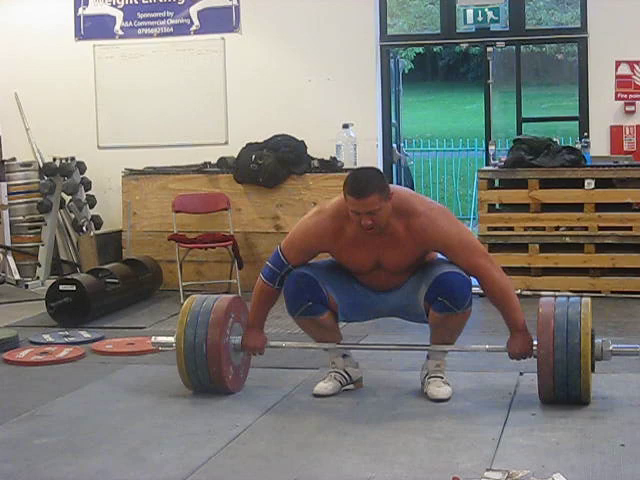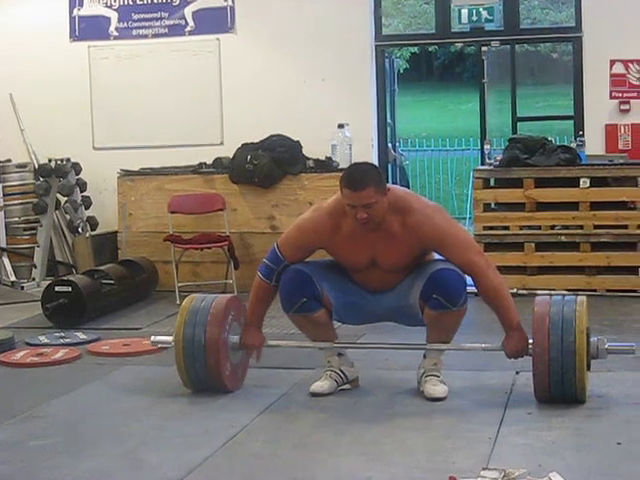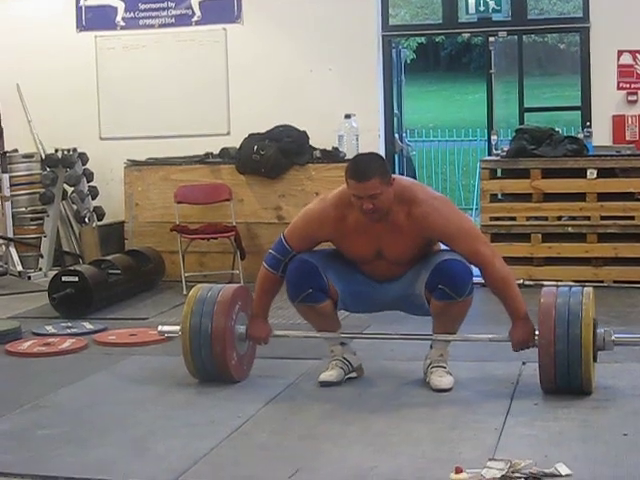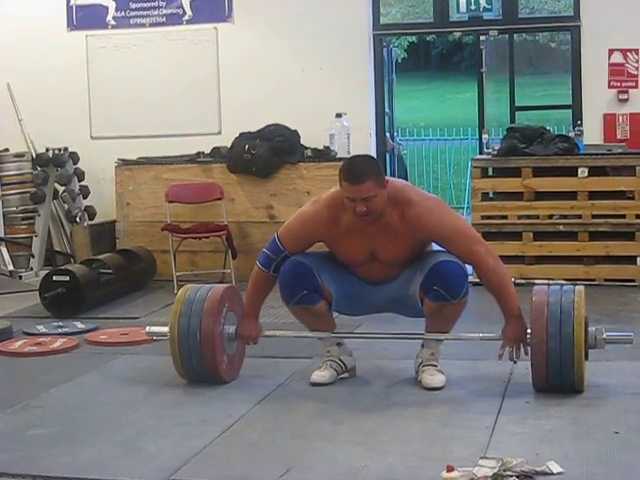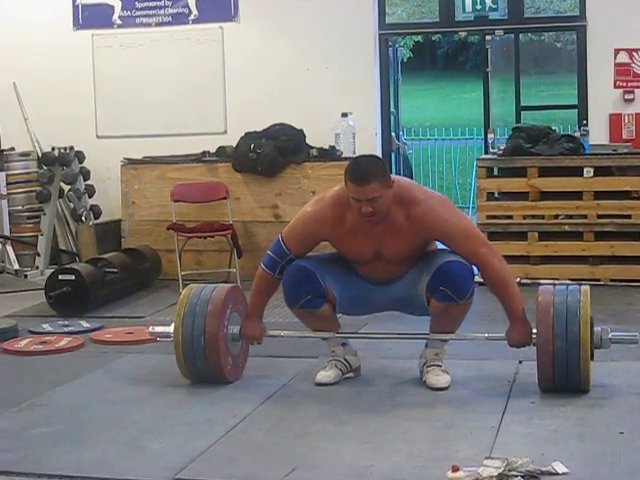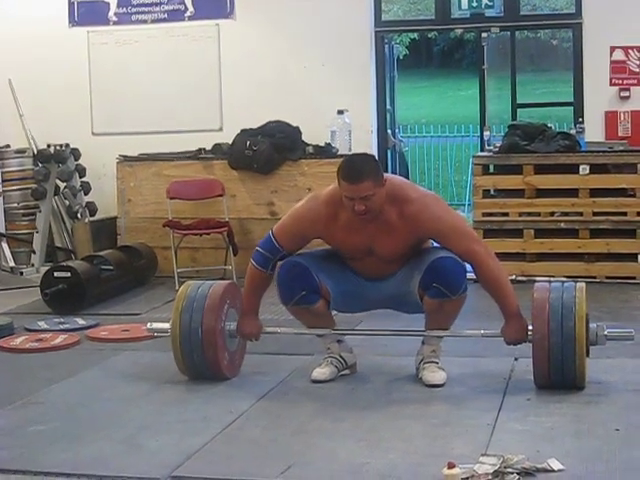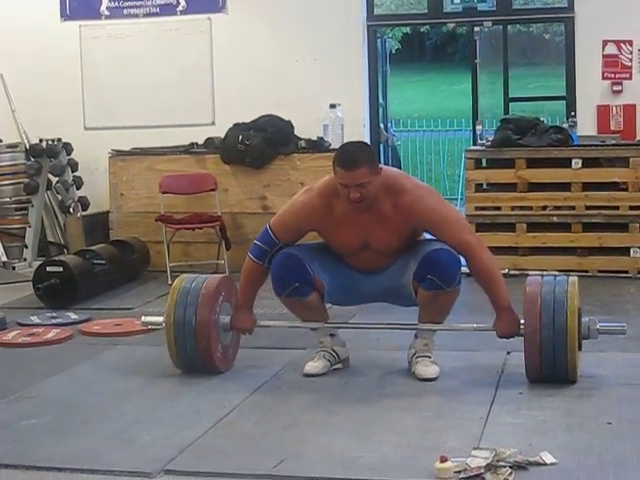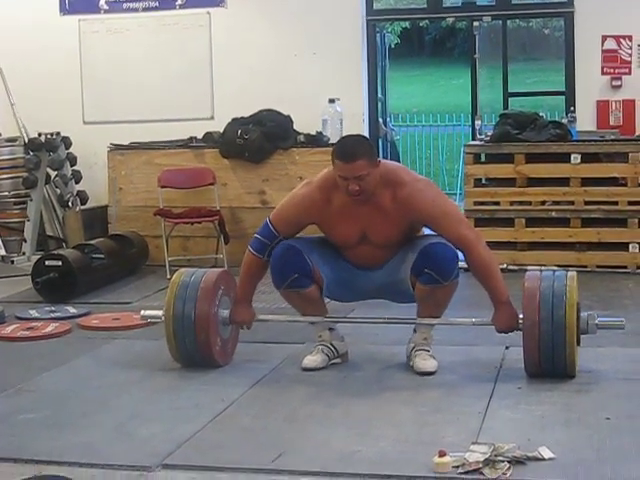
dt=0.5s
person 1, frame 1
left shoulder: (425, 218)
right shoulder: (324, 222)
left elbow: (486, 268)
right elbow: (275, 268)
left wrist: (518, 331)
right wrist: (254, 327)
left hip: (415, 288)
right hip: (358, 290)
left knee: (454, 284)
right knee: (298, 286)
left ankle: (435, 367)
right ankle: (343, 365)
person 1, frame 2
left shoulder: (420, 216)
right shoulder: (322, 220)
left elbow: (481, 267)
right elbow: (272, 266)
left wrist: (513, 330)
right wrist: (253, 326)
left hip: (410, 293)
right hip: (355, 293)
left knee: (449, 281)
right knee: (293, 283)
left ankle: (431, 366)
right ankle: (338, 364)
person 1, frame 3
left shoulder: (426, 208)
right shoulder: (327, 212)
left elbow: (487, 258)
right elbow: (277, 257)
left wrist: (520, 320)
right wrist: (258, 317)
left hip: (417, 282)
right hip: (359, 283)
left knee: (454, 271)
right knee: (299, 273)
left ankle: (437, 357)
right ankle: (342, 354)
person 1, frame 4
left shoulder: (419, 209)
right shoulder: (321, 213)
left elbow: (483, 256)
right elbow: (271, 256)
left wrist: (514, 319)
right wrist: (249, 317)
left hip: (409, 285)
right hip: (353, 285)
left knee: (451, 274)
right knee: (293, 274)
left ankle: (429, 355)
right ankle: (337, 354)
person 1, frame 5
left shoulder: (425, 208)
right shoulder: (325, 211)
left elbow: (487, 257)
right elbow: (276, 258)
left wrist: (518, 320)
right wrist: (253, 317)
left hip: (414, 282)
right hip: (356, 283)
left knee: (457, 274)
right knee: (297, 280)
left ankle: (433, 355)
right ankle: (341, 354)
person 1, frame 6
left shoulder: (417, 206)
right shoulder: (319, 209)
left elbow: (480, 255)
right elbow: (266, 252)
left wrist: (513, 317)
right wrist: (249, 314)
left hip: (408, 280)
right hip: (351, 280)
left knee: (449, 270)
right knee: (291, 275)
left ankle: (429, 353)
right ankle: (338, 351)
person 1, frame 7
left shoulder: (412, 197)
right shoulder: (314, 202)
left elbow: (473, 248)
right elbow: (263, 248)
left wrist: (504, 311)
right wrist: (243, 308)
left hip: (403, 274)
right hip: (345, 275)
left knee: (444, 262)
right knee: (285, 268)
left ankle: (422, 347)
right ankle: (330, 345)
person 1, frame 8
left shoulder: (411, 190)
right shoulder: (313, 194)
left elbow: (471, 242)
right elbow: (264, 241)
left wrist: (502, 305)
right wrist: (242, 301)
left hip: (400, 272)
right hip: (344, 272)
left knee: (442, 256)
right knee: (285, 259)
left ankle: (421, 342)
right ankle: (329, 339)
